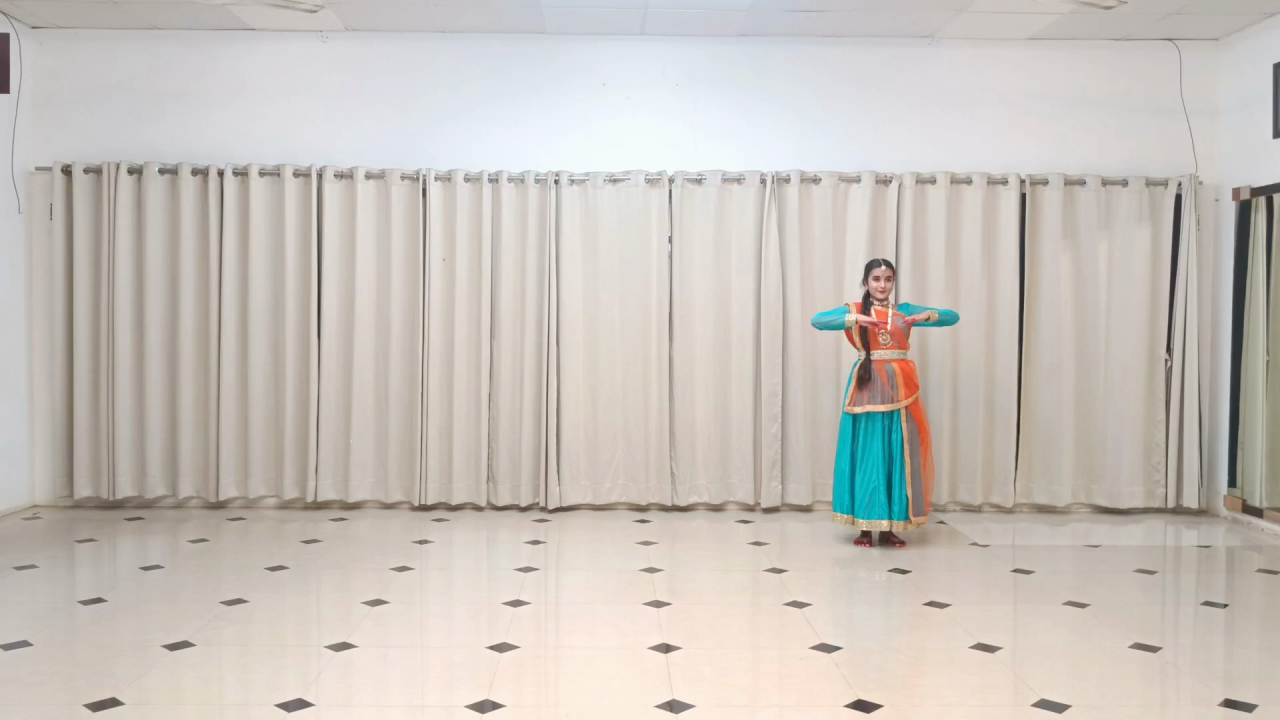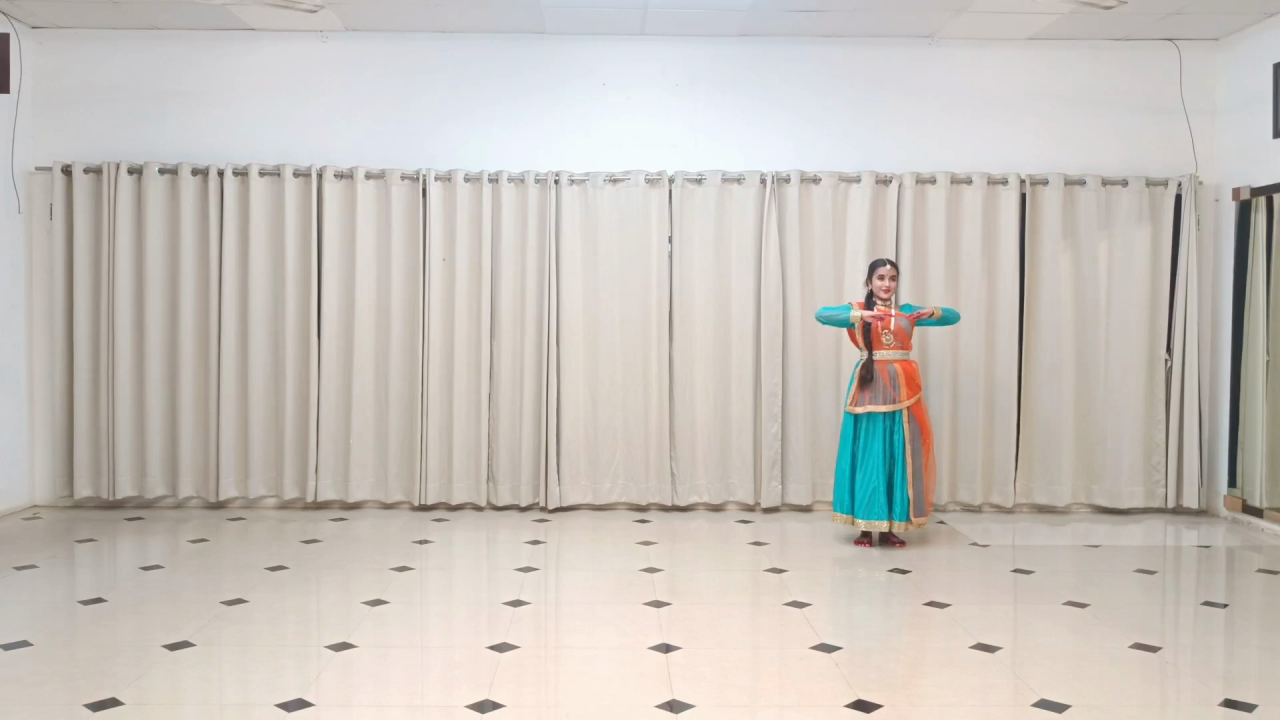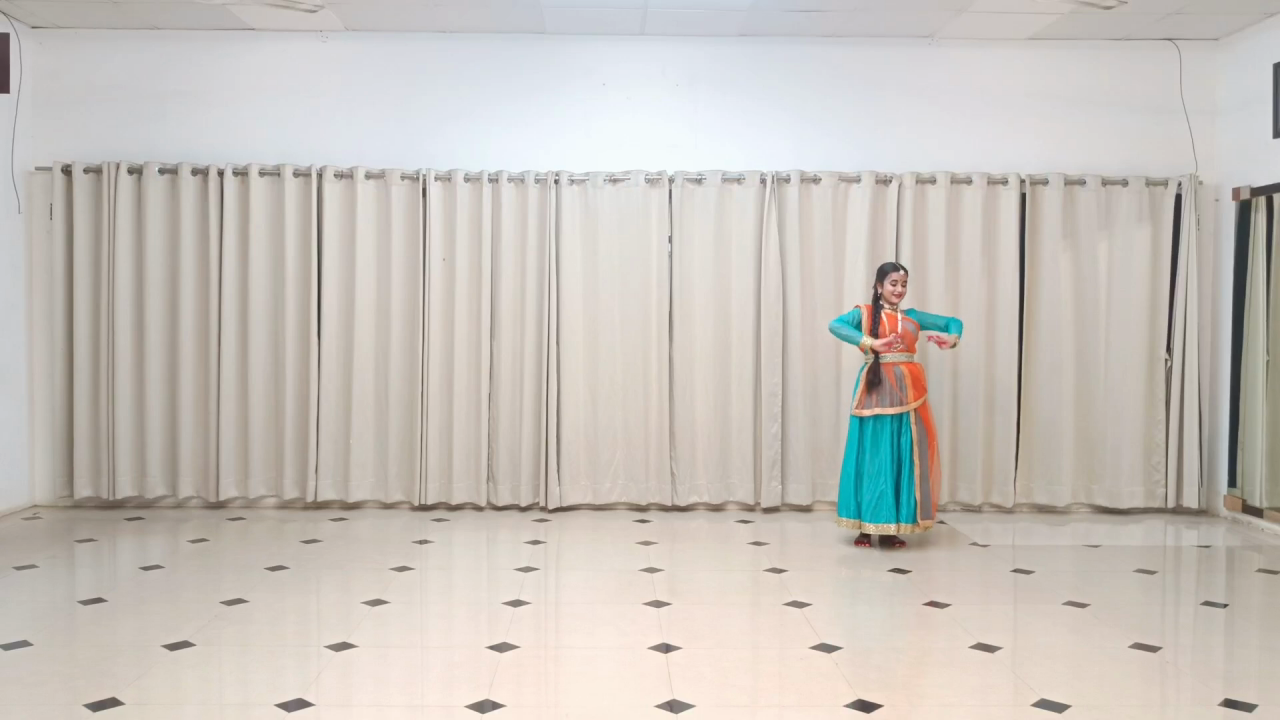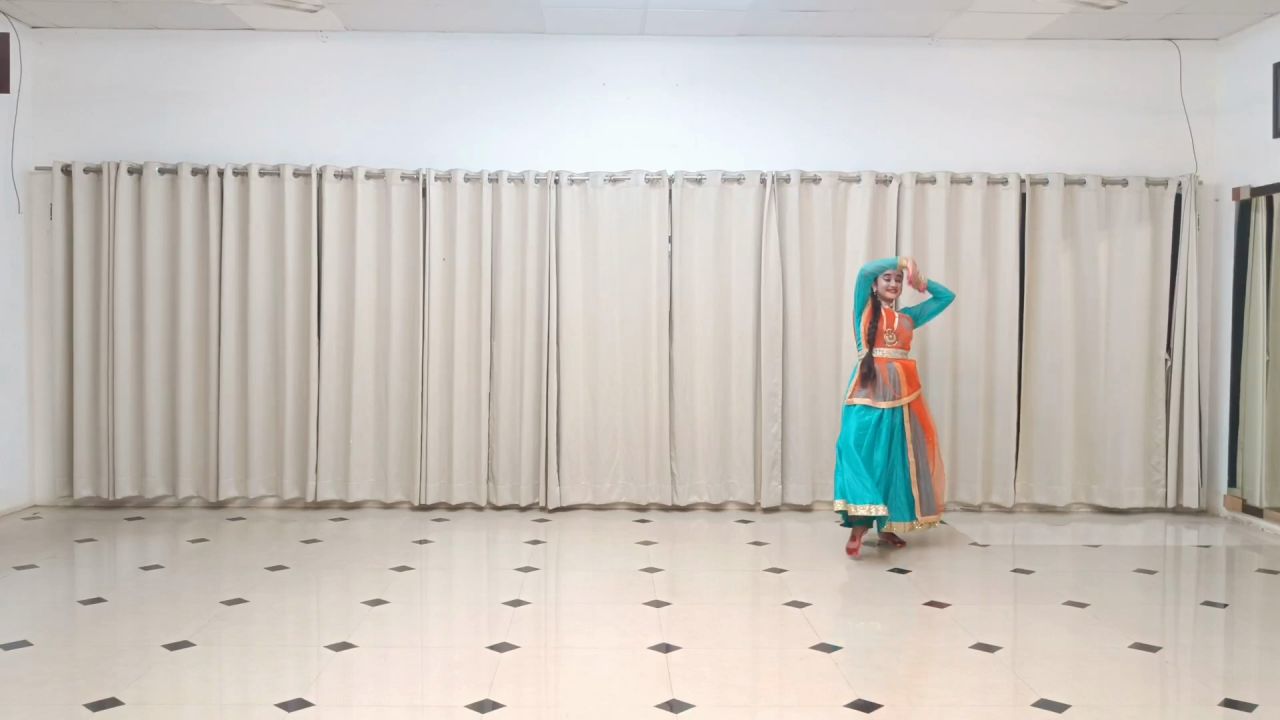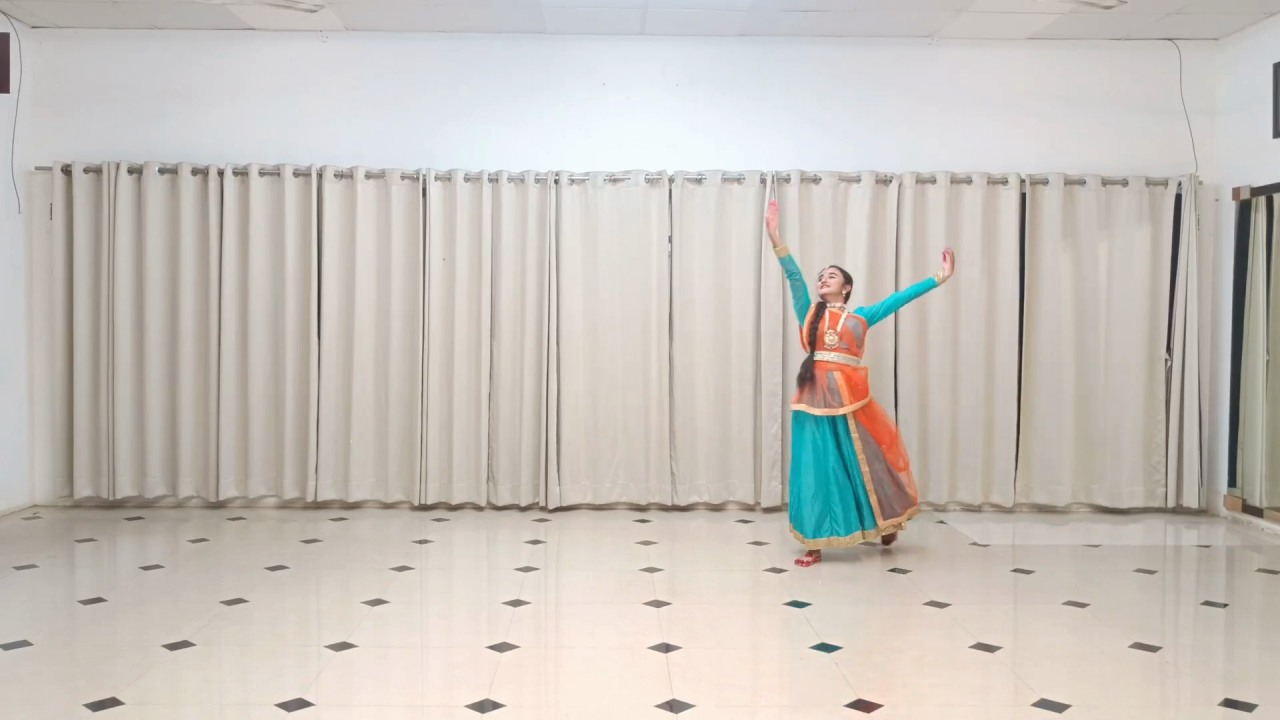
dt=0.5s
person 1, frame 1
left shoulder: (906, 310)
right shoulder: (854, 311)
left elbow: (952, 317)
right elbow: (818, 320)
left wrist: (927, 316)
right wrist: (856, 319)
left hip: (900, 388)
right hip: (867, 388)
left knee: (898, 453)
right knee: (867, 452)
left ankle: (890, 526)
right ankle: (865, 525)
person 1, frame 2
left shoulder: (908, 312)
right shoulder: (857, 309)
left elbow: (954, 316)
right elbow: (822, 314)
left wrist: (932, 312)
right wrist: (861, 315)
left hip: (902, 387)
right hip: (870, 387)
left knee: (900, 454)
right knee: (868, 453)
left ankle: (890, 526)
right ankle: (865, 526)
person 1, frame 3
left shoulder: (913, 317)
right shoulder: (863, 313)
left elbow: (953, 322)
right elbow: (836, 326)
left wrist: (951, 339)
right wrist: (870, 343)
left hip: (908, 393)
right hip: (875, 392)
left knee: (904, 457)
right knee: (873, 458)
left ankle: (890, 527)
right ankle: (865, 526)
person 1, frame 4
left shoulder: (909, 316)
right shoulder: (864, 308)
left elbow: (948, 297)
right elbow: (865, 271)
left wrist: (922, 282)
right wrist: (902, 261)
left hip: (902, 391)
right hip: (868, 388)
left knee: (898, 456)
right knee: (853, 446)
left ankle: (889, 526)
right ankle: (859, 524)
person 1, frame 5
left shoulder: (862, 317)
right shoulder: (809, 311)
left elbow: (901, 298)
right elbow: (793, 275)
left wrist: (939, 278)
right wrist: (776, 237)
left hip: (849, 398)
right hip: (814, 398)
left knee: (863, 462)
right knee: (812, 469)
left ankle: (885, 520)
right ankle: (815, 542)
